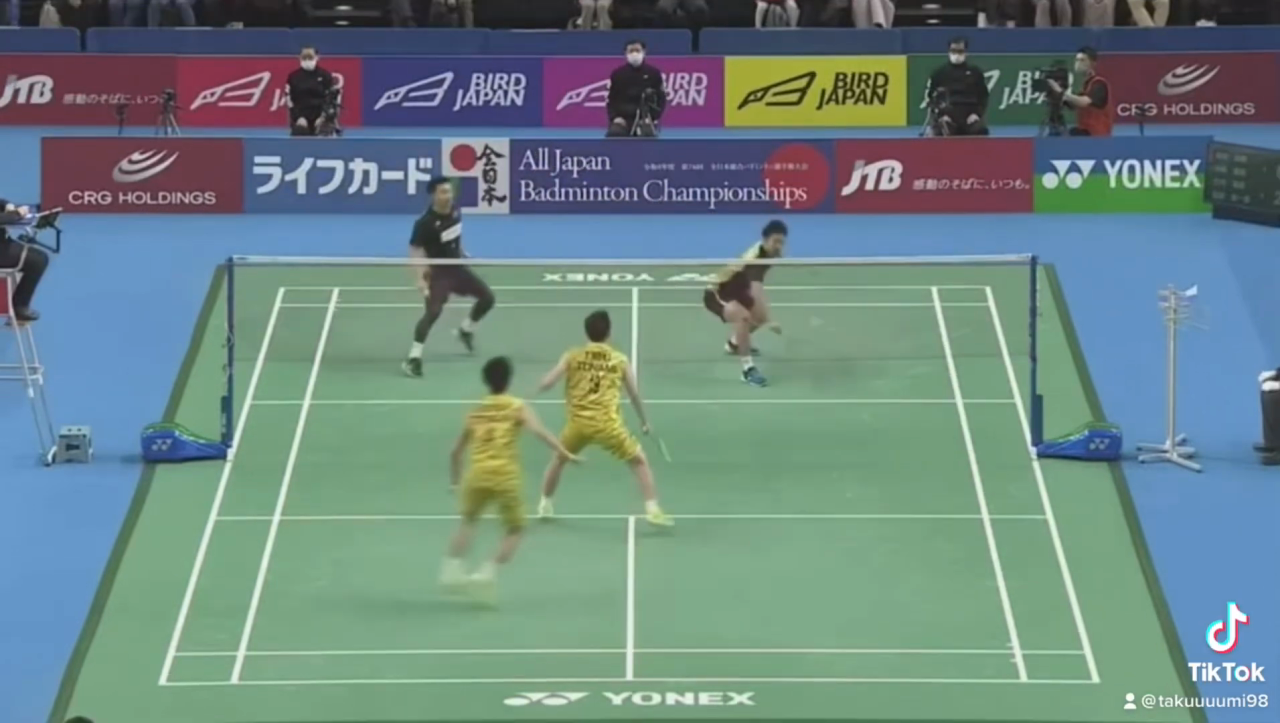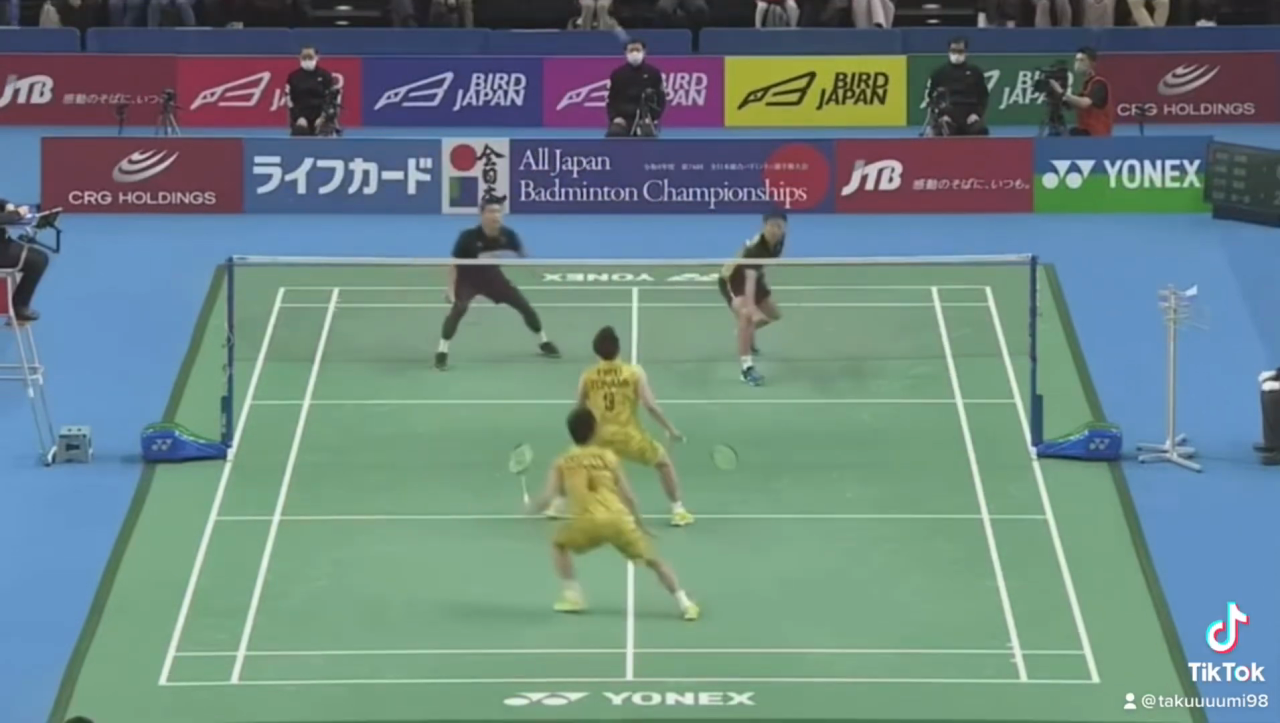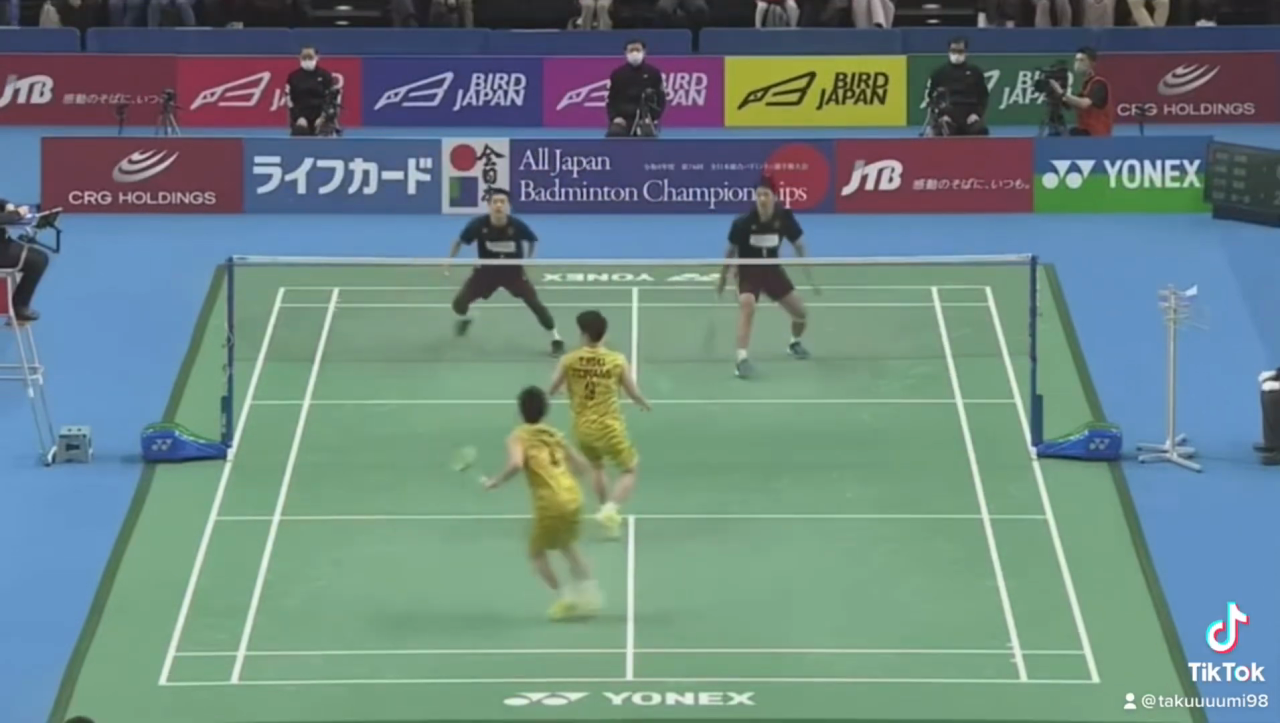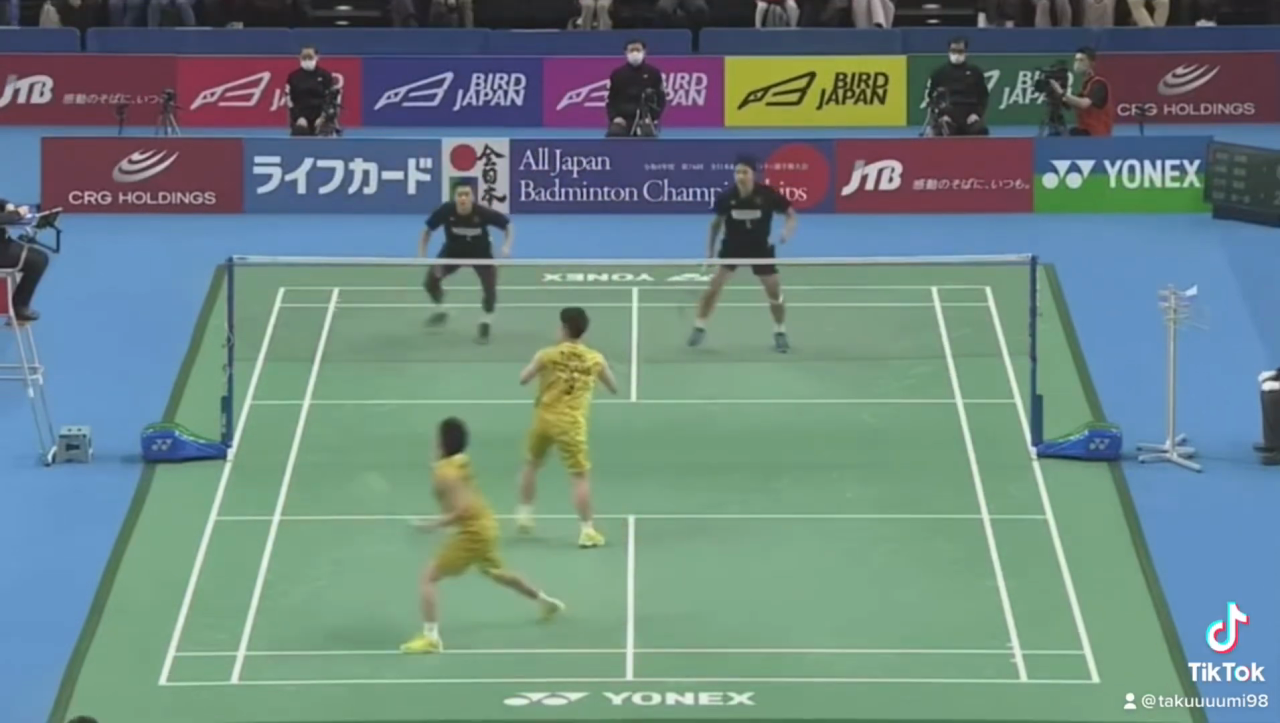
dt=0.3s
person 1, frame 1
left shoulder: (475, 412)
right shoulder: (517, 406)
left elbow: (456, 450)
right elbow: (538, 430)
left wrist: (454, 478)
right wrist: (564, 453)
left hip: (477, 476)
right hip: (504, 476)
left knee: (467, 522)
right knee: (514, 530)
left ankle: (453, 571)
right ankle: (486, 575)
person 1, frame 2
left shoulder: (561, 464)
right shoulder: (608, 457)
left elbow: (547, 498)
right elbow: (628, 496)
left wrist: (533, 508)
right wrist: (639, 523)
left hip: (588, 524)
right hip: (617, 521)
left knee: (559, 544)
right knee: (654, 561)
left ankle: (572, 595)
right ankle: (686, 604)
person 1, frame 3
left shoulder: (518, 437)
right shoulder: (555, 434)
left elbow: (516, 464)
right elbow: (581, 464)
left wrist: (495, 482)
left hip: (551, 504)
right hip: (573, 498)
left knee: (537, 553)
right knee: (567, 546)
left ankle: (565, 599)
right ankle: (587, 593)
person 1, frame 4
left shoulder: (445, 474)
right shoulder: (459, 464)
left elbow: (463, 511)
left wrist: (434, 524)
left hip: (472, 534)
right hip: (485, 529)
left knee: (428, 578)
right knee: (498, 573)
left ankle: (430, 637)
right ankle: (547, 602)
person 2, frame 1
left shoulder: (571, 356)
right shoulder: (620, 360)
left elbow: (547, 383)
right elbow: (634, 394)
left wrist: (534, 391)
right wrist: (644, 422)
left hip: (577, 423)
right hip: (606, 423)
left knee: (558, 460)
right knee: (639, 462)
left ankle: (544, 506)
right ankle: (653, 510)
person 2, frame 2
left shoulder: (588, 376)
right shoulder: (635, 372)
left elbow: (580, 407)
right elbow: (650, 405)
right wrist: (671, 429)
left hip: (599, 437)
right hip: (628, 436)
right knee: (664, 463)
left ankle: (558, 505)
right ankle: (678, 511)
person 2, frame 3
left shoulder: (568, 361)
right shoulder: (618, 361)
left elbow: (551, 391)
right elbow: (634, 393)
left wrist: (575, 389)
right wrist: (645, 405)
left hip: (582, 428)
right hip: (609, 428)
left knee: (597, 467)
right knee: (629, 471)
left ankle: (608, 511)
right ankle: (608, 512)
person 2, frame 4
left shoulder: (546, 354)
right shoulder: (596, 360)
left elbow: (523, 380)
right elbow: (613, 388)
left wrist: (530, 371)
right wrist: (604, 380)
left hip: (543, 420)
right hip: (571, 425)
left knee: (531, 465)
right knee: (580, 477)
left ankle: (525, 515)
right ankle: (587, 530)
person 3, frame 1
left shoulder: (764, 251)
right shoulder: (756, 261)
right elbow: (757, 292)
right wrist: (769, 321)
left hip: (731, 290)
right hip: (718, 292)
left knee: (761, 319)
right knee: (742, 318)
left ankle: (734, 343)
right ankle: (748, 368)
person 3, frame 2
left shoulder: (779, 239)
right shoulder: (754, 249)
right elbow: (750, 278)
right wrist: (749, 307)
left hip: (754, 279)
right hip: (732, 281)
left knee: (774, 315)
right knee: (748, 316)
left ankle: (745, 336)
right ankle: (747, 367)
person 3, frame 3
left shoulder: (785, 218)
right shoulder: (742, 222)
left elbow: (799, 245)
right elbow: (731, 251)
left wrist: (808, 270)
right wrist: (722, 278)
left hip: (773, 271)
right hip: (748, 271)
left knee: (801, 312)
right knee: (747, 308)
left ankle: (795, 343)
right ankle: (741, 360)
person 3, frame 4
left shoulder: (768, 194)
right shoulder: (727, 196)
left elbow: (791, 214)
right elbow: (717, 221)
left wrist: (786, 231)
right wrist: (710, 249)
left hip: (760, 247)
right hip: (733, 246)
left knee: (774, 291)
right knee: (715, 286)
left ankle: (779, 332)
right ankle: (700, 328)
person 4, frame 1
left shoulder: (455, 211)
right shoulder: (425, 223)
right elbow: (415, 253)
left wrist: (461, 253)
right wrist: (419, 278)
left hip: (457, 268)
right hip: (438, 272)
left knee: (488, 298)
right knee: (433, 311)
left ankle: (466, 329)
right ankle: (413, 359)
person 4, frame 2
left shoulder: (508, 235)
right shoulder: (468, 237)
left elbow: (519, 252)
right elbow: (455, 264)
right wrist: (450, 287)
left hip: (493, 277)
right hip: (468, 279)
left knee: (526, 308)
right knee: (458, 310)
left ankle: (544, 341)
right ankle: (442, 351)
person 4, frame 3
left shoulder: (517, 226)
right shoulder: (478, 224)
left elbow: (533, 241)
right elbow: (460, 242)
left wrist: (529, 260)
right wrist: (449, 261)
left hip: (513, 271)
right hip: (486, 271)
left knee: (535, 304)
right knee: (460, 301)
left ankle: (556, 338)
right ankle: (465, 319)
person 4, frame 4
left shoulder: (485, 213)
right shoulder: (445, 211)
left elbow: (507, 225)
right elbow: (428, 230)
left wrist: (507, 246)
right wrist: (422, 252)
left hip: (481, 252)
right hip: (454, 249)
left knee: (489, 286)
right knee: (430, 281)
left ankle: (485, 322)
right ankle: (440, 311)
